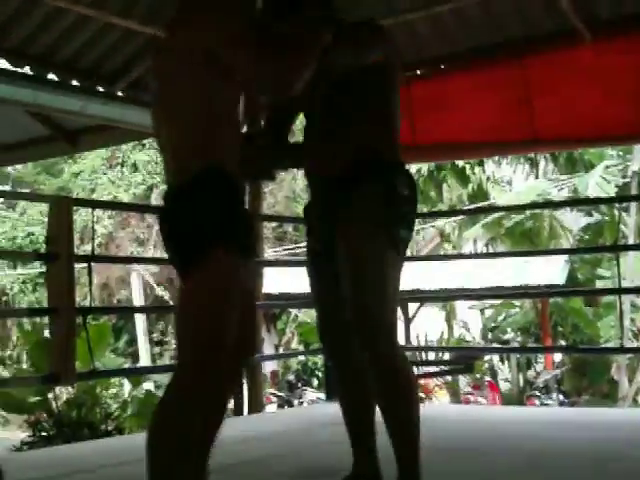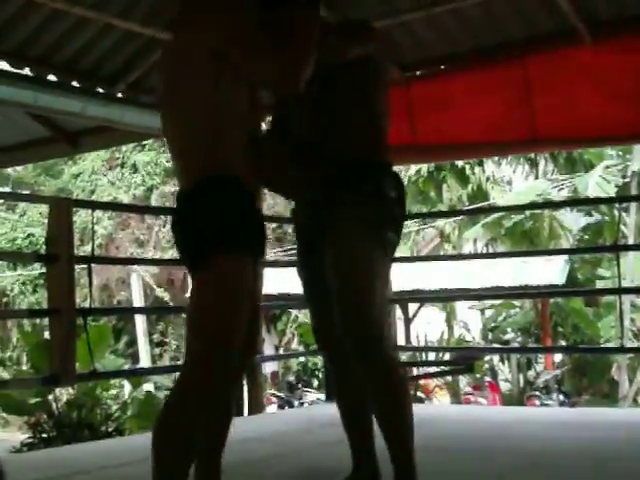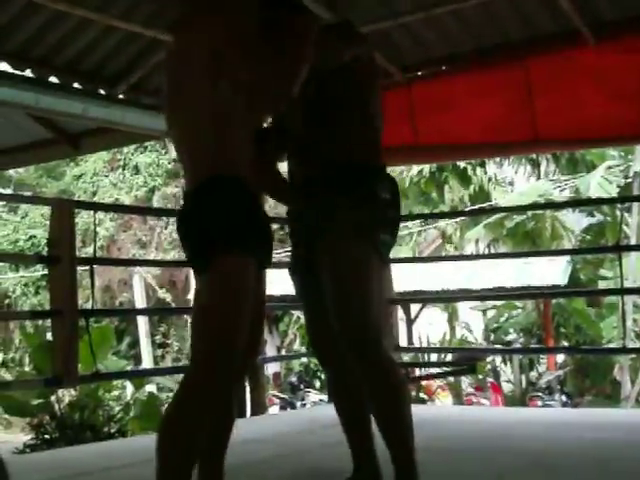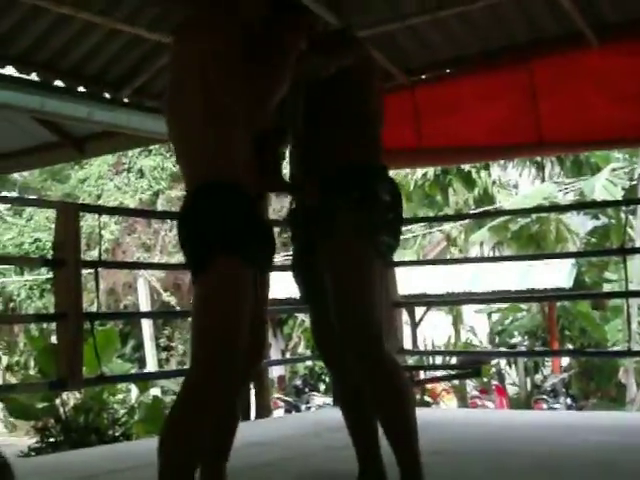
dt=0.1s
person 1, frame 1
left shoulder: (176, 48)
right elbow: (280, 82)
left hip: (190, 207)
right hip: (208, 204)
left knee: (236, 348)
right knee: (203, 368)
person 1, frame 2
left shoulder: (183, 51)
right elbow: (287, 77)
left hip: (217, 210)
right hip: (218, 210)
left knee: (234, 358)
right knee: (209, 368)
person 1, frame 3
left shoulder: (192, 55)
right elbow: (278, 87)
left hip: (231, 213)
right hip: (223, 210)
left knee: (237, 359)
right knee: (214, 368)
person 1, frame 4
left shoulder: (197, 58)
right elbow: (253, 106)
right wrist: (289, 43)
left hip: (237, 219)
right hip: (221, 216)
left knee: (240, 363)
right knee: (213, 371)
person 2, frame 1
left shoulder: (369, 39)
right shoulder: (305, 72)
left elbow: (320, 62)
right elbow: (268, 140)
left hip: (374, 195)
right hip: (328, 204)
left knee: (372, 336)
right knee: (337, 338)
person 2, frame 2
left shoulder: (357, 38)
right elbow: (271, 146)
left hip: (361, 198)
right hip: (316, 208)
left knee: (364, 338)
right knee: (333, 341)
person 2, frame 3
left shoulder: (345, 43)
right shoulder: (294, 83)
right elbow: (264, 149)
left hip: (356, 201)
right hip: (310, 212)
left knee: (361, 341)
right knee: (327, 344)
person 2, frame 4
left shoulder: (342, 49)
right shoulder: (302, 90)
left hip: (357, 204)
right hip: (316, 214)
left knee: (362, 343)
right knee: (333, 348)
